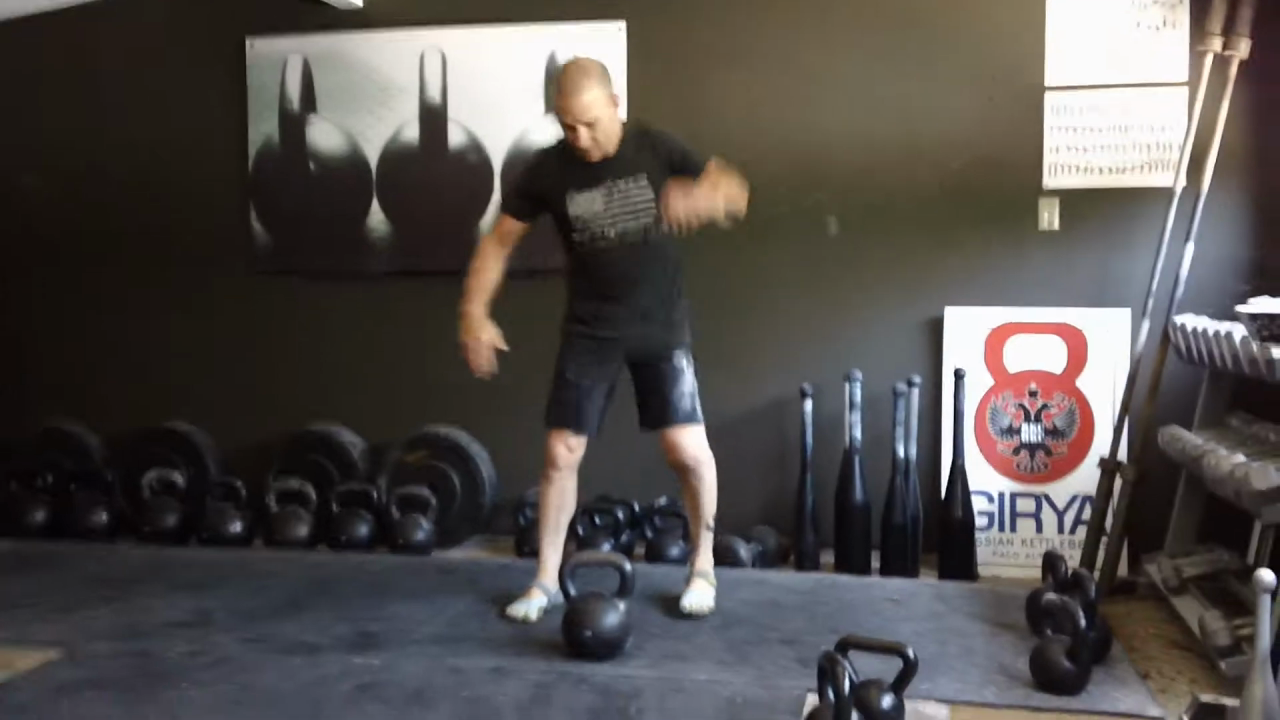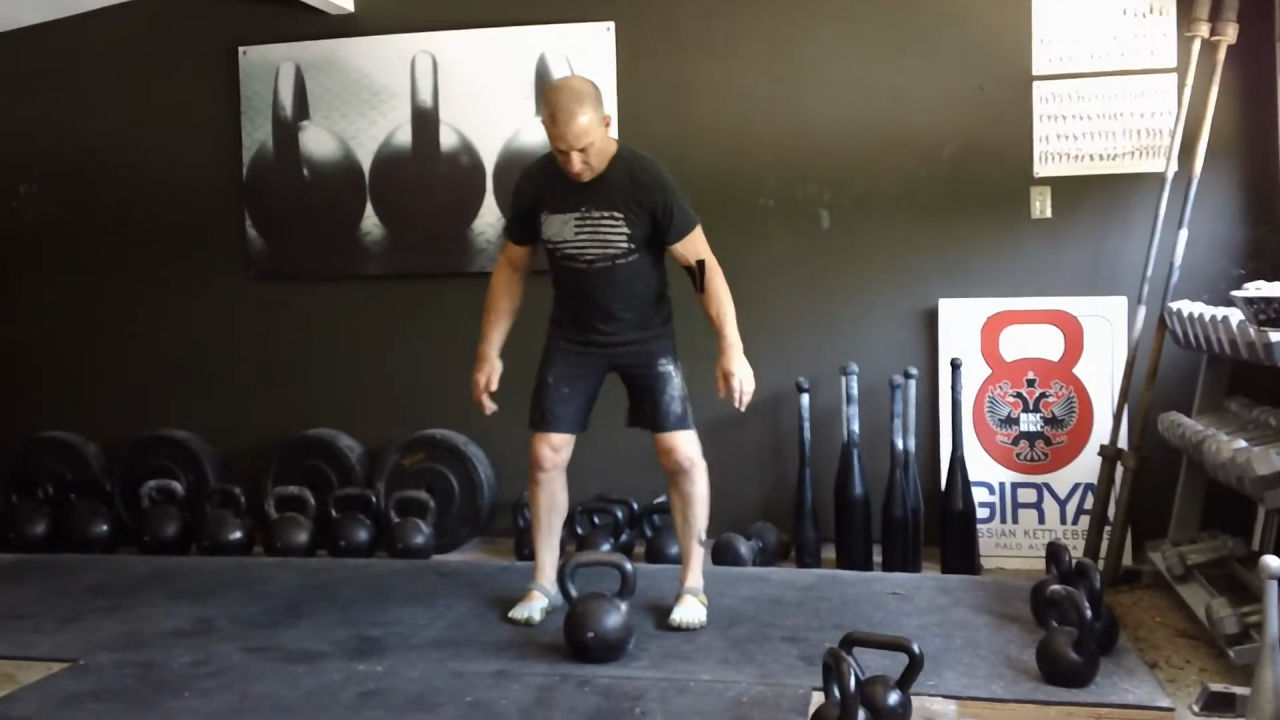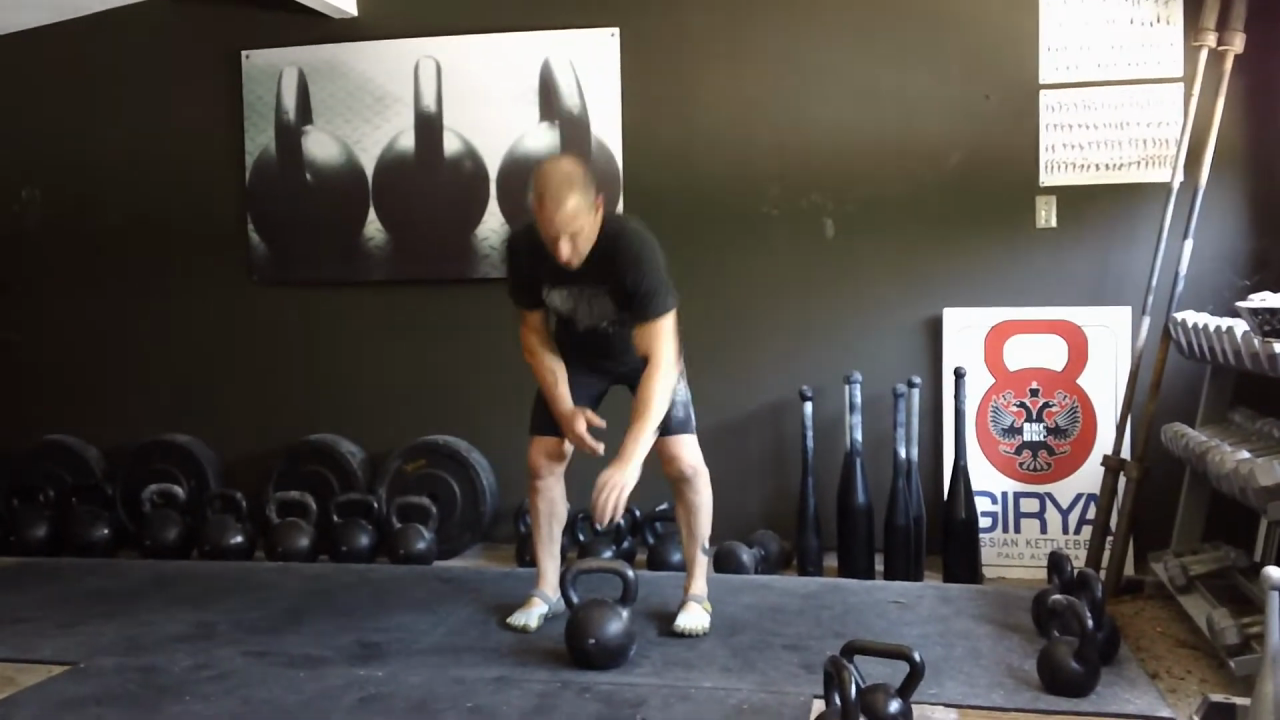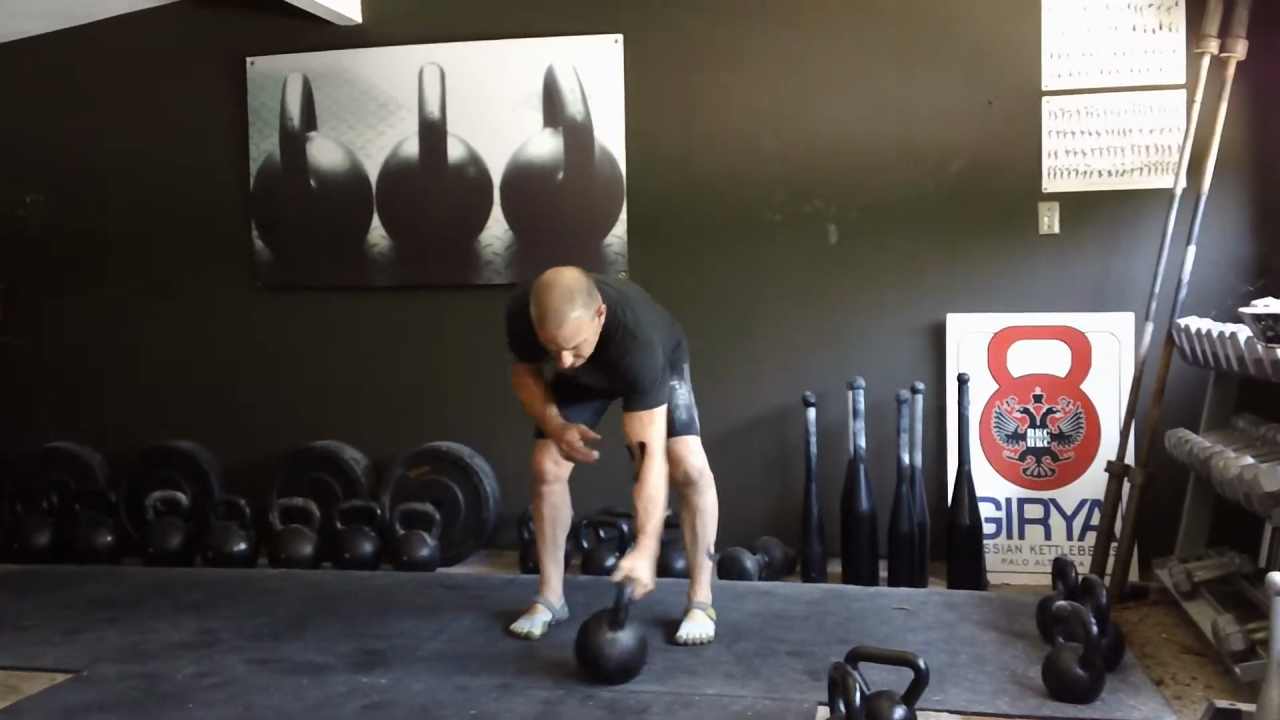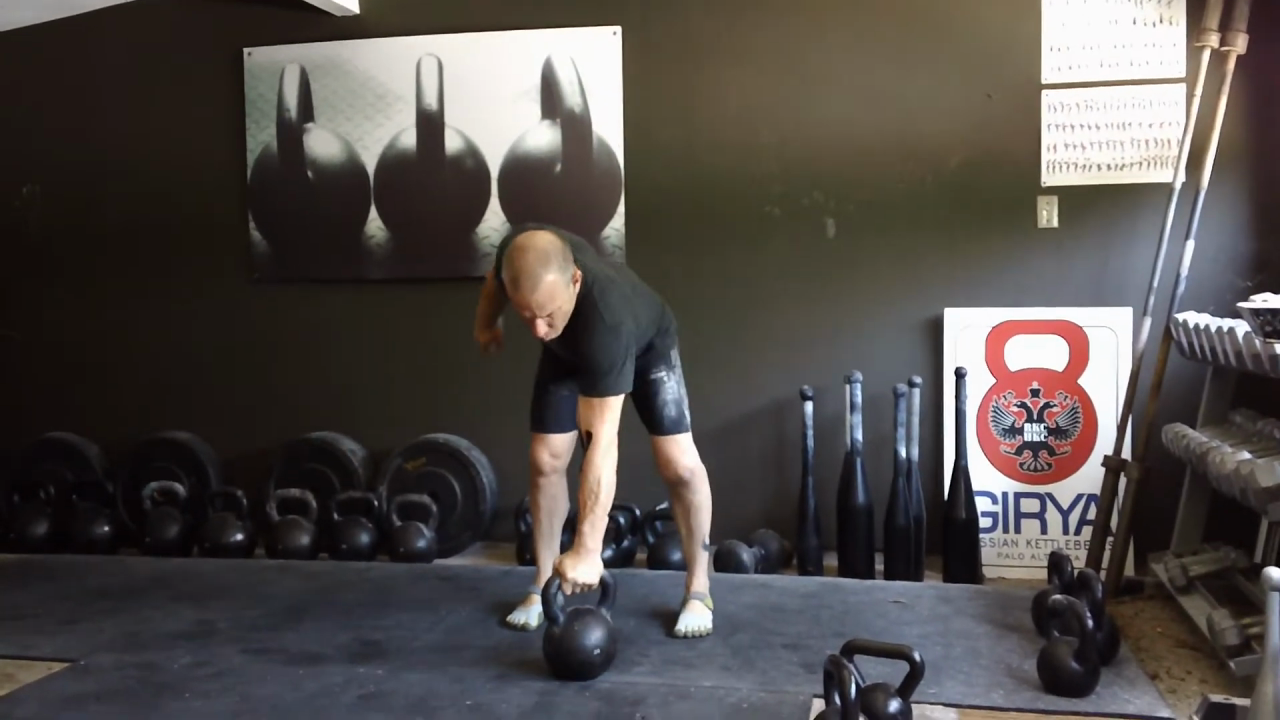
dt=1s
person 1, frame 1
left shoulder: (654, 148)
right shoulder: (547, 171)
left elbow: (733, 193)
right elbow: (499, 241)
left wrist: (702, 198)
right wrist: (476, 315)
left hip: (662, 329)
right hip: (591, 332)
left knee: (687, 451)
right knee: (561, 452)
left ankle: (702, 569)
right ankle: (547, 581)
person 1, frame 2
left shoulder: (646, 179)
right shoulder: (534, 183)
left elbow: (701, 264)
right elbow: (510, 268)
left wrist: (732, 348)
right wrist: (489, 352)
left hip: (646, 336)
right hip: (572, 338)
left knee: (681, 455)
right knee: (546, 455)
left ankle: (692, 585)
right ankle: (545, 583)
person 1, frame 3
left shoulder: (633, 248)
right shoulder: (524, 249)
left elbow: (659, 361)
right elbow: (535, 333)
left wrist: (629, 461)
right wrist: (563, 409)
left hip: (649, 347)
right hip: (576, 353)
left knee: (683, 463)
right knee: (542, 462)
left ankle: (696, 594)
right ankle: (547, 591)
person 1, frame 4
left shoulder: (638, 337)
right shoulder: (523, 312)
left elbow: (650, 454)
right elbow: (526, 375)
left wrist: (645, 551)
right wrist: (557, 428)
left hip: (660, 361)
right hip: (583, 378)
left knee: (690, 468)
right knee: (547, 468)
left ankle: (700, 601)
right ankle: (550, 598)
person 1, frame 5
left shoulder: (607, 319)
right shoulder: (516, 257)
left elbow: (601, 442)
left wrist: (587, 547)
right wrist: (485, 322)
left hip: (645, 342)
right hip: (568, 351)
left knee: (679, 465)
right knee: (546, 461)
left ankle: (698, 591)
right ankle: (543, 585)
